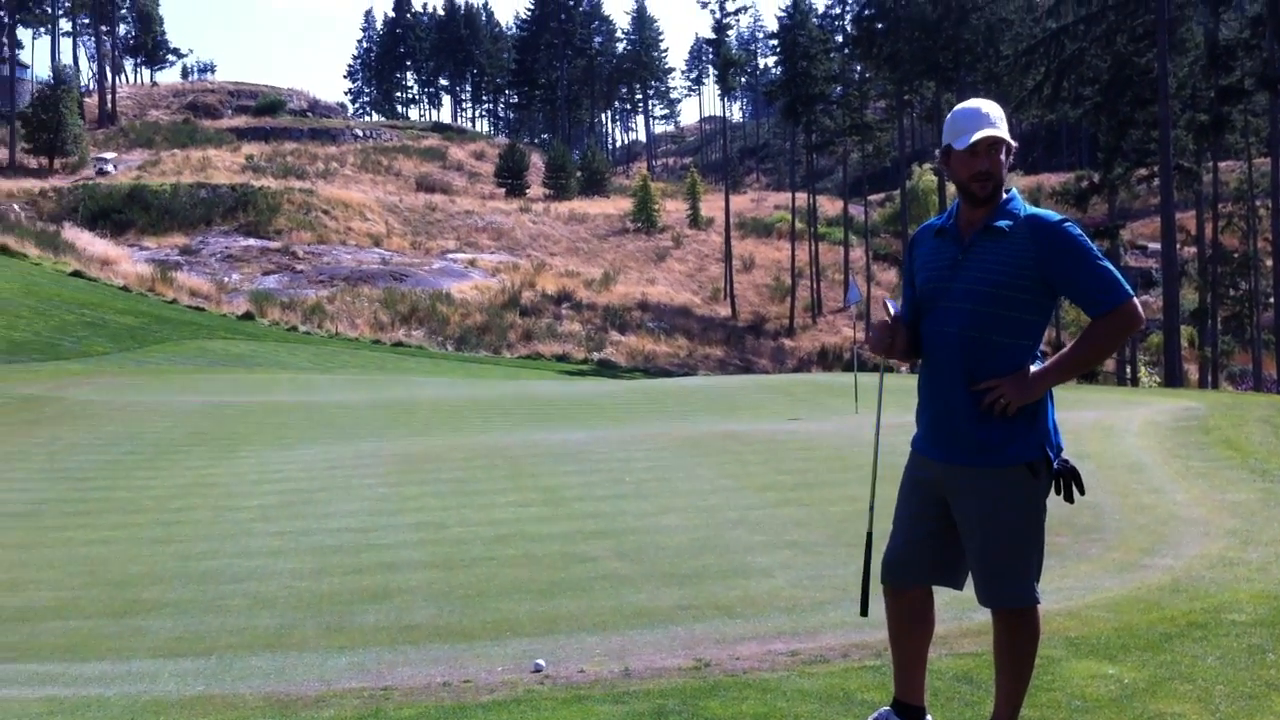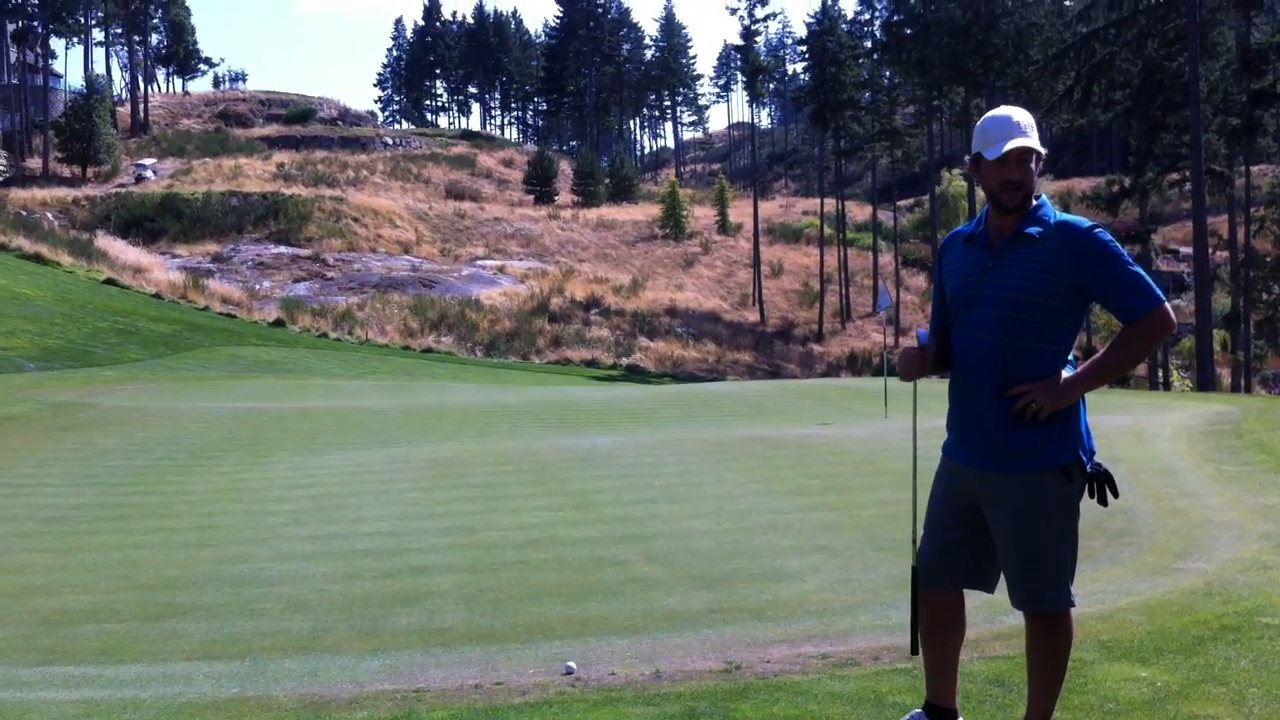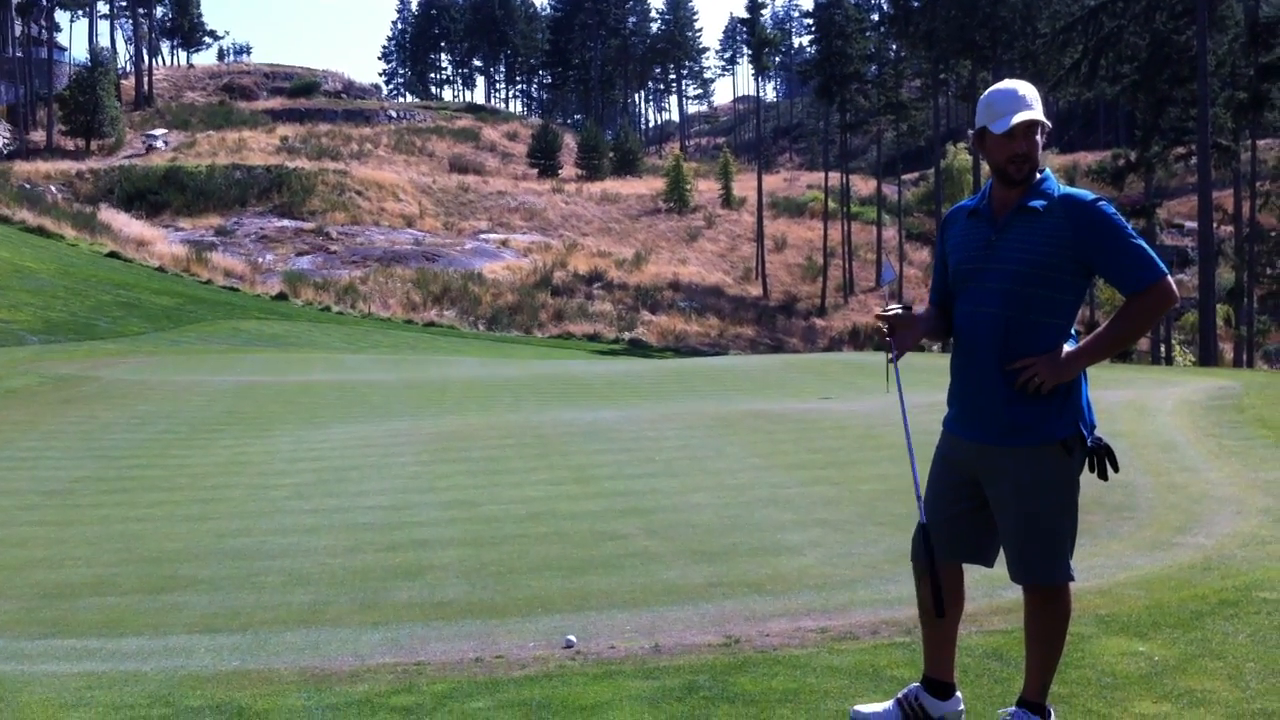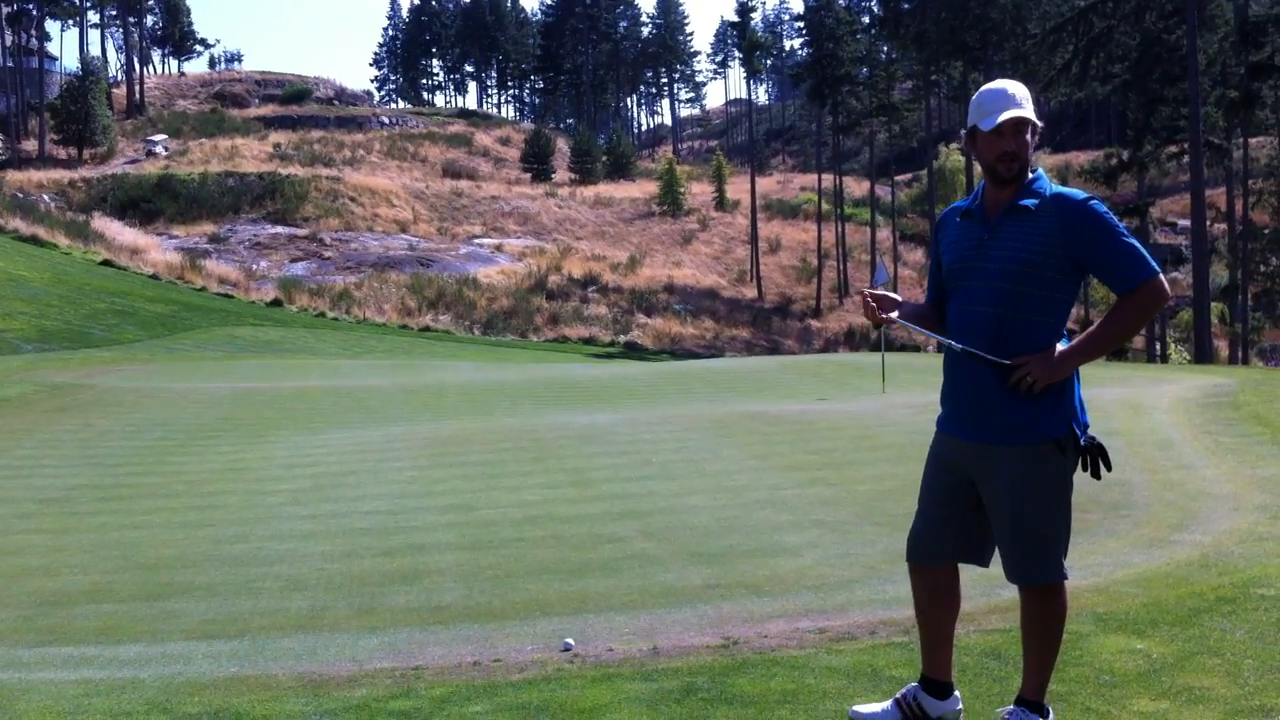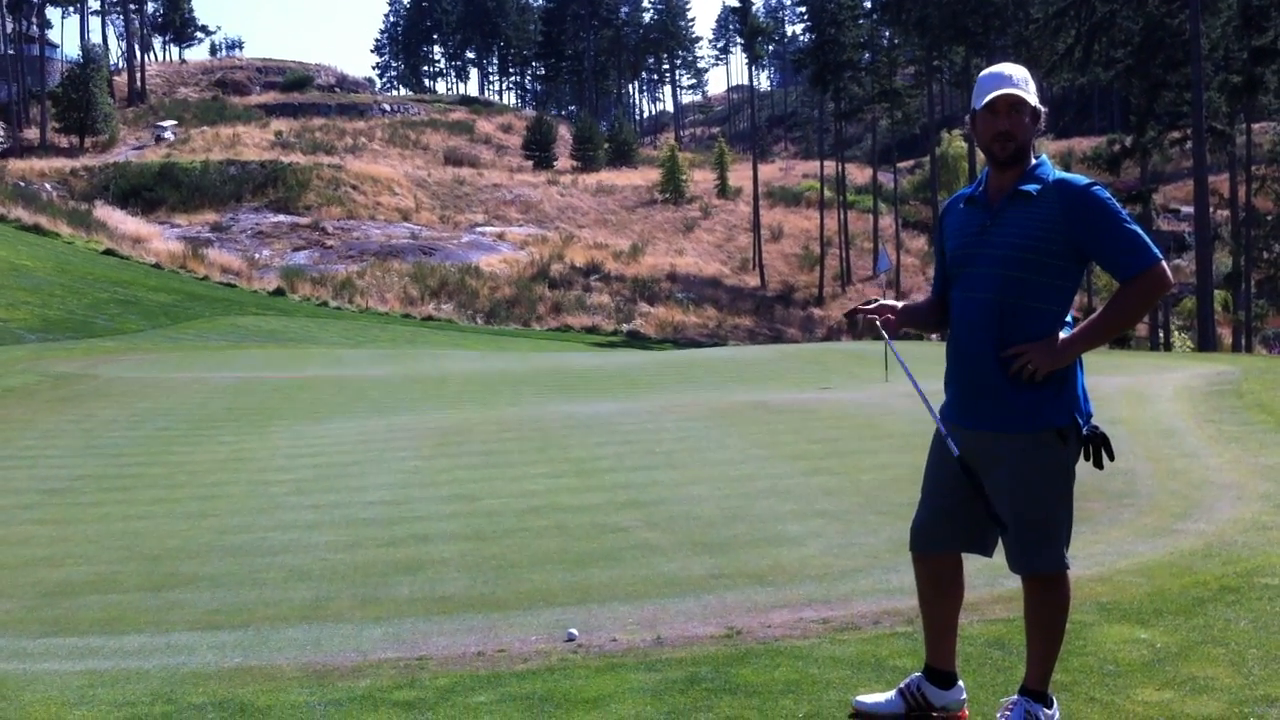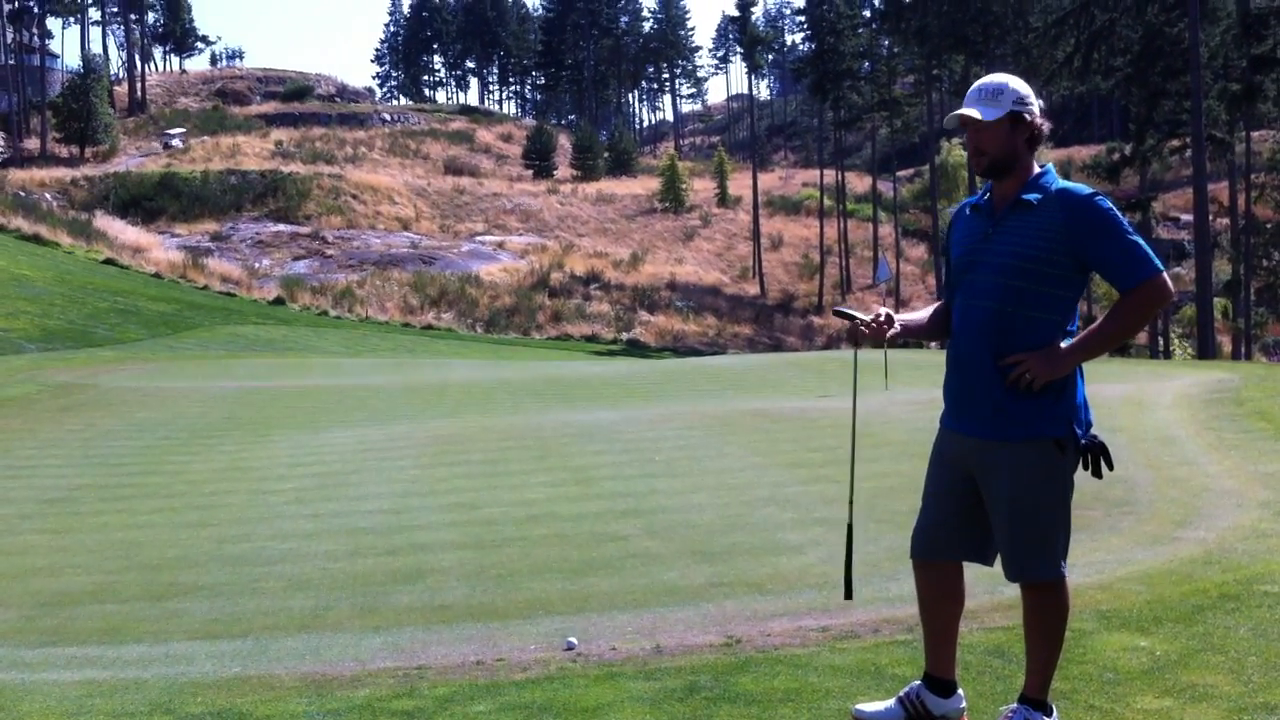
dt=0.4s
person 1, frame 1
left shoulder: (1046, 234)
right shoulder: (925, 241)
left elbow: (1125, 314)
left wrist: (1043, 376)
right wrist: (891, 339)
left hip: (1008, 455)
right hip: (933, 450)
left knee: (1011, 596)
right knee: (903, 577)
person 1, frame 2
left shoulder: (1077, 241)
right shoulder: (953, 248)
left elbow: (1157, 320)
left wrist: (1075, 383)
right wrist: (922, 358)
left hip: (1041, 461)
right hip: (964, 455)
left knee: (1043, 600)
right knee: (934, 582)
person 1, frame 3
left shoulder: (1080, 213)
right shoulder: (958, 221)
left elbow: (1158, 291)
left wrist: (1076, 357)
right wrist: (914, 324)
left hip: (1041, 433)
right hip: (964, 428)
left knee: (1042, 575)
right knee: (933, 557)
person 1, frame 4
left shoulder: (1071, 212)
right shoulder: (951, 222)
left elbow: (1150, 290)
left wrist: (1069, 356)
right wrist: (900, 312)
left hip: (1034, 433)
right hip: (958, 428)
left knee: (1037, 574)
right knee: (928, 555)
person 1, frame 5
left shoulder: (1074, 198)
right shoulder: (957, 209)
left elbow: (1153, 277)
left wrist: (1071, 343)
right wrist: (901, 313)
left hip: (1037, 420)
right hip: (960, 417)
left knee: (1040, 563)
right knee: (932, 544)
person 1, frame 6
left shoulder: (1075, 209)
right shoulder: (964, 218)
left elbow: (1154, 289)
left wrist: (1068, 354)
right wrist: (900, 323)
left hip: (1036, 429)
right hip: (960, 425)
left knee: (1038, 571)
right knee: (934, 553)
